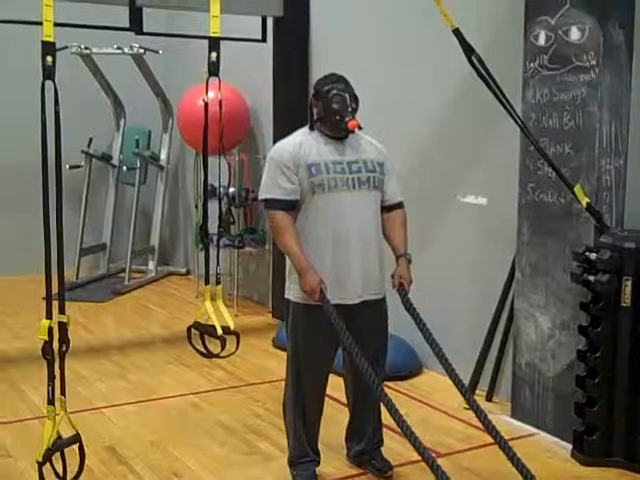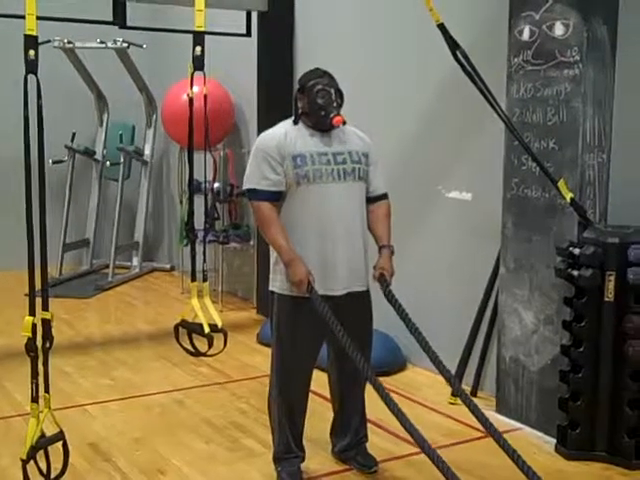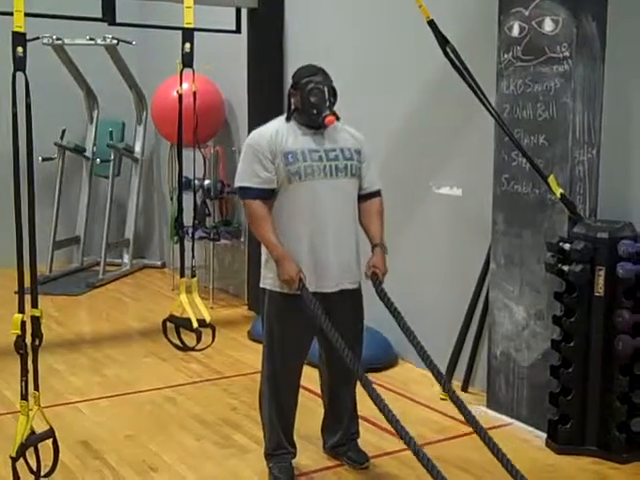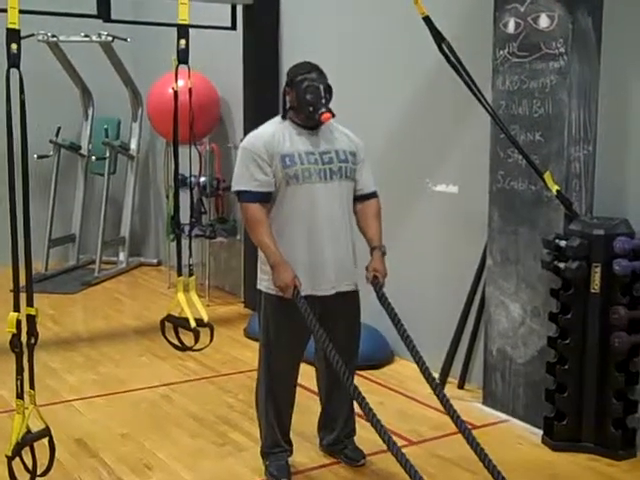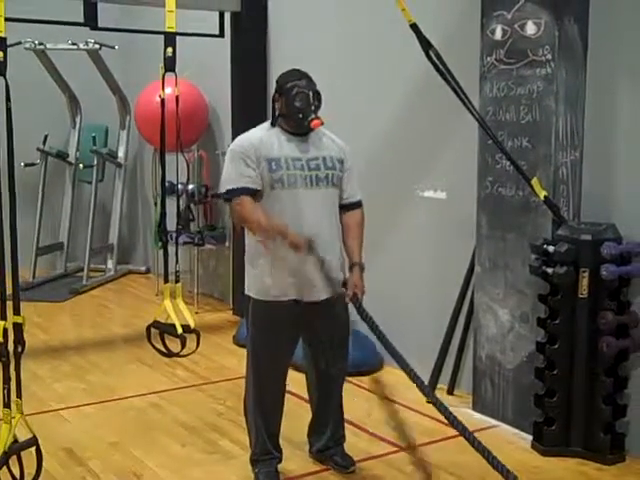
dt=1s
person 1, frame 1
left shoulder: (374, 151)
right shoulder: (291, 151)
left elbow: (392, 209)
right elbow: (279, 215)
left wrist: (401, 257)
right wrist: (304, 270)
left hip: (369, 289)
right hip: (314, 292)
left knee: (368, 374)
right knee: (307, 379)
person 1, frame 2
left shoulder: (359, 142)
right shoulder: (275, 142)
left elbow: (377, 200)
right elbow: (263, 206)
left wrist: (385, 249)
right wrist: (291, 261)
left hip: (353, 281)
right hip: (299, 284)
left knee: (352, 368)
right knee: (292, 373)
left ankle: (350, 443)
person 1, frame 3
left shoulder: (353, 141)
right shoulder: (266, 140)
left elbow: (369, 198)
right elbow: (255, 204)
left wrist: (378, 247)
right wrist: (282, 259)
left hip: (344, 278)
right hip: (290, 281)
left knee: (344, 365)
right knee: (282, 370)
left ankle: (341, 439)
person 1, frame 4
left shoulder: (348, 141)
right shoulder: (262, 142)
left elbow: (366, 199)
right elbow: (253, 207)
left wrist: (376, 249)
right wrist: (278, 263)
left hip: (342, 279)
right hip: (287, 282)
left knee: (340, 364)
right knee: (279, 369)
left ankle: (338, 437)
person 1, frame 5
left shoulder: (336, 148)
right shoulder: (251, 146)
left elbow: (351, 209)
right elbow: (240, 205)
left wrist: (355, 266)
right wrist: (282, 231)
left hip: (328, 286)
right hip: (273, 289)
left knee: (331, 370)
right knee: (267, 375)
left ankle: (327, 443)
